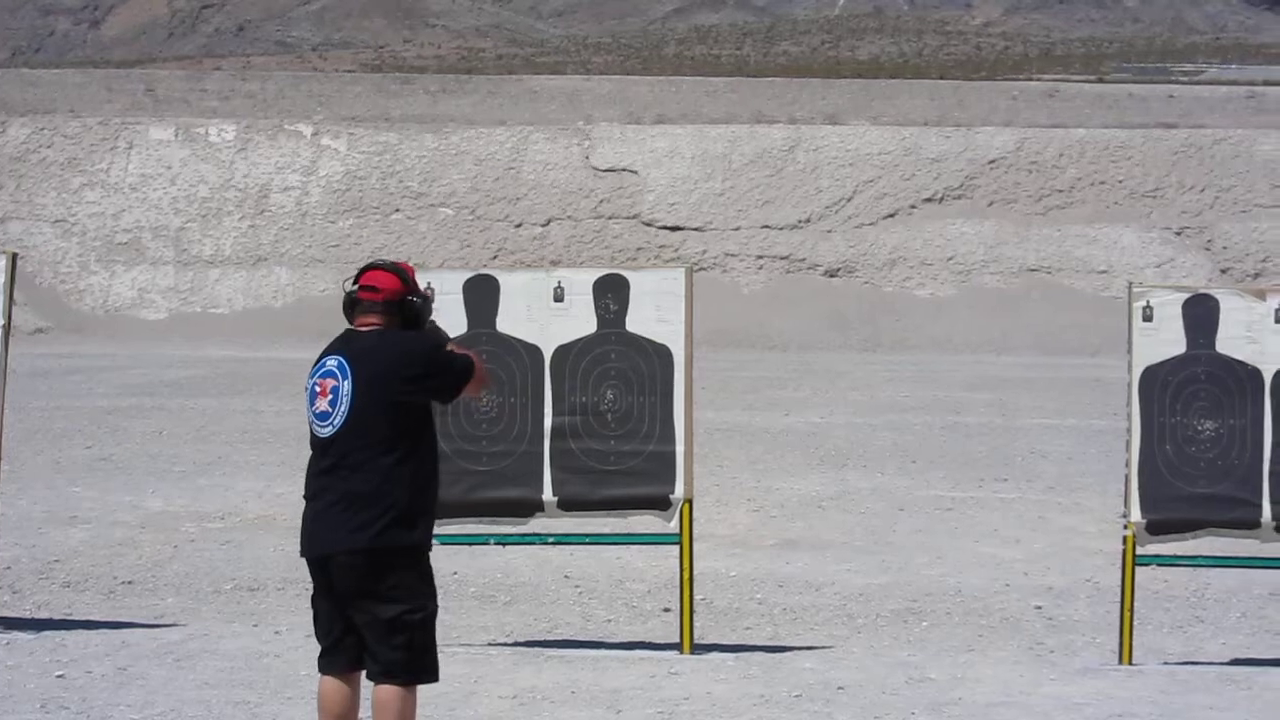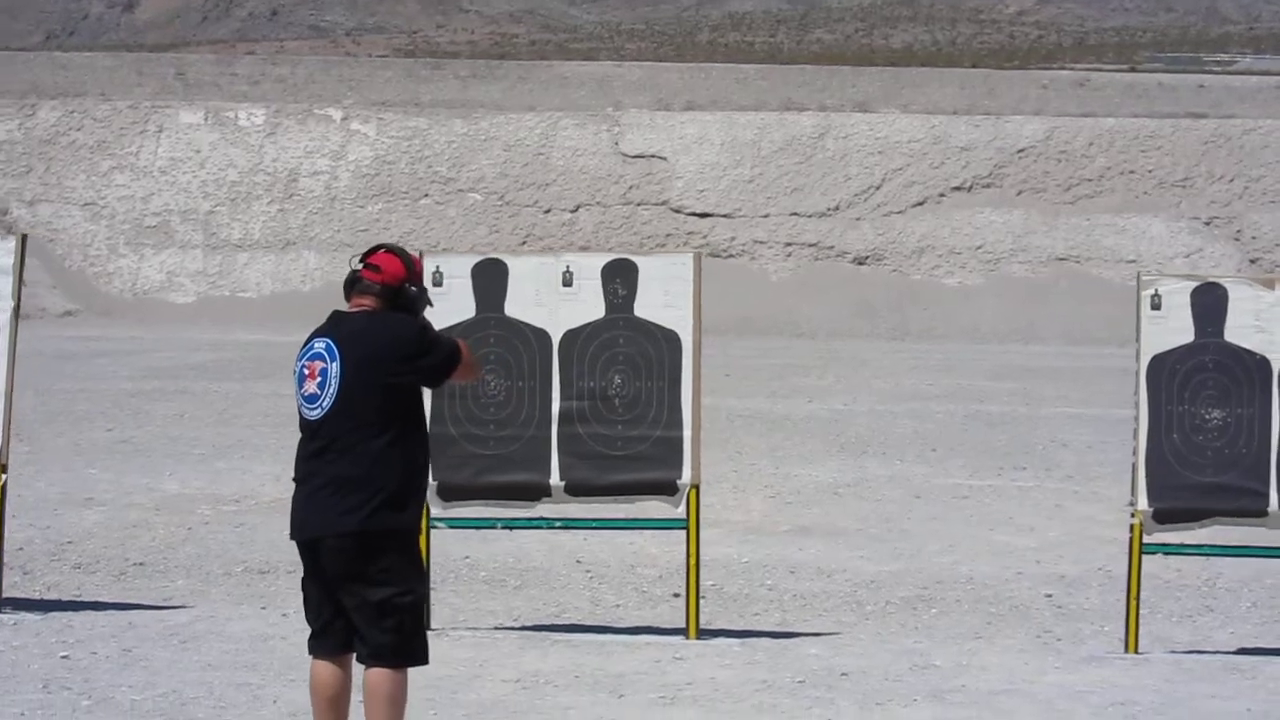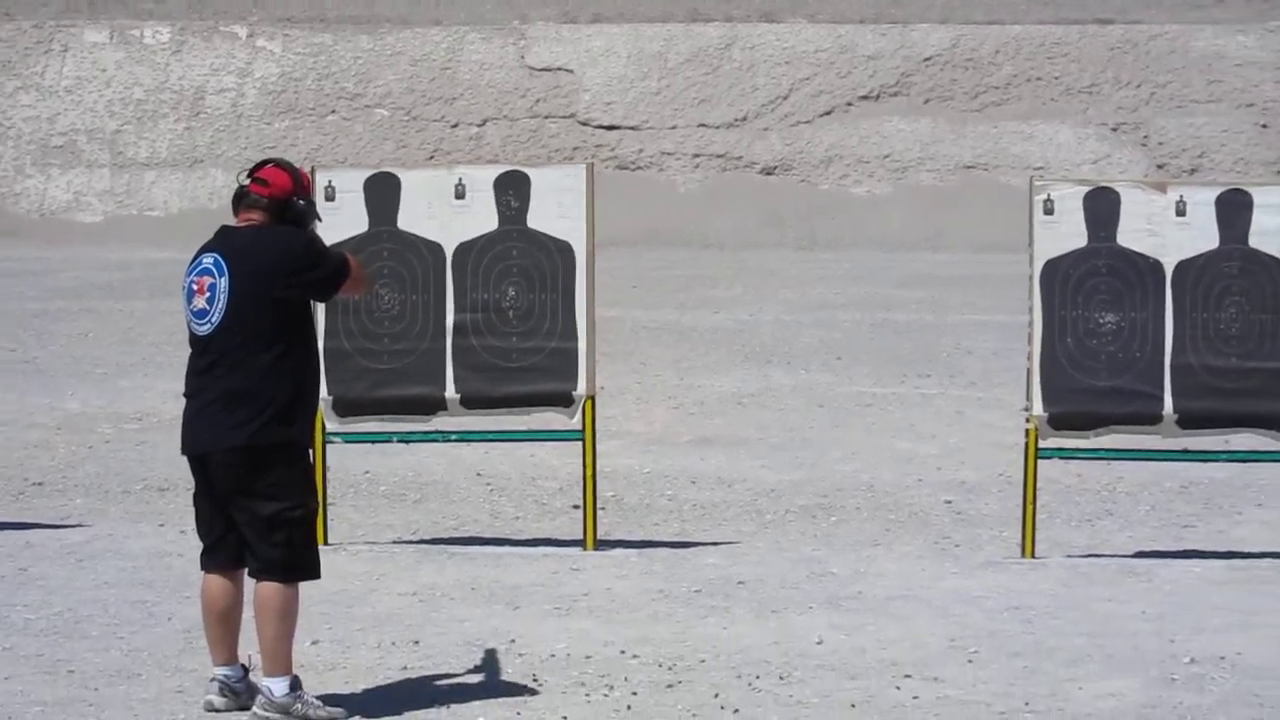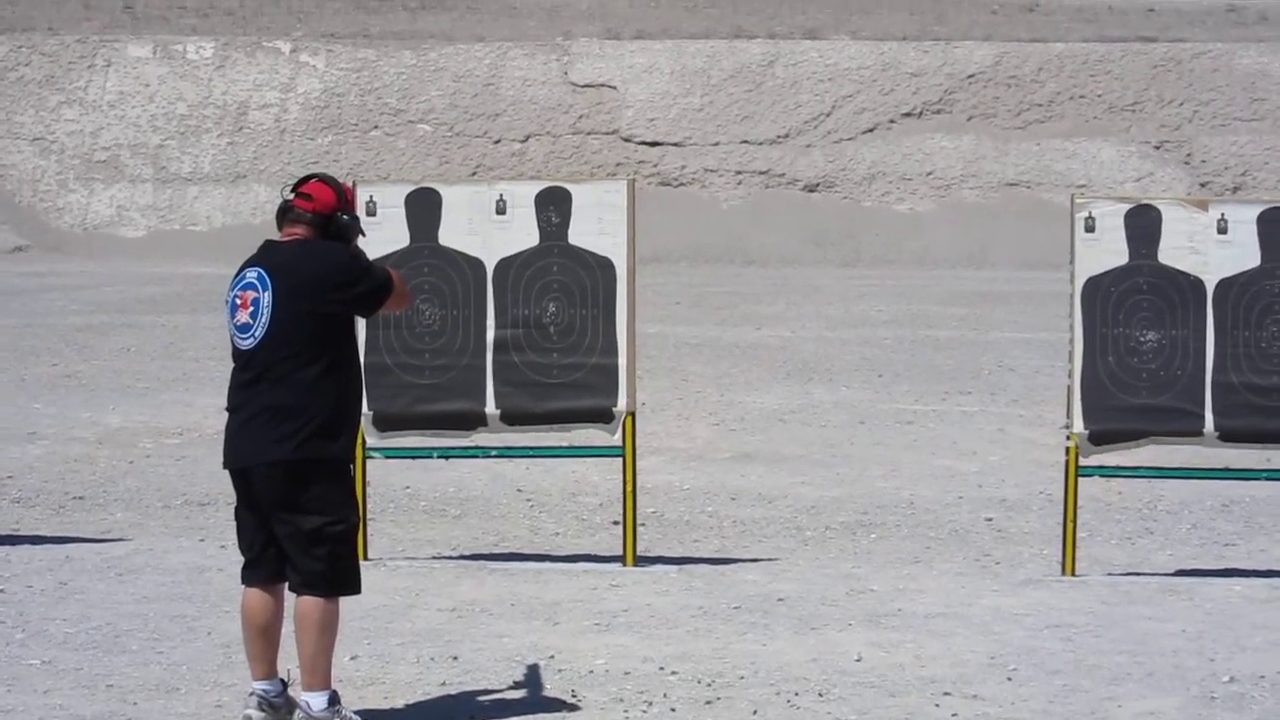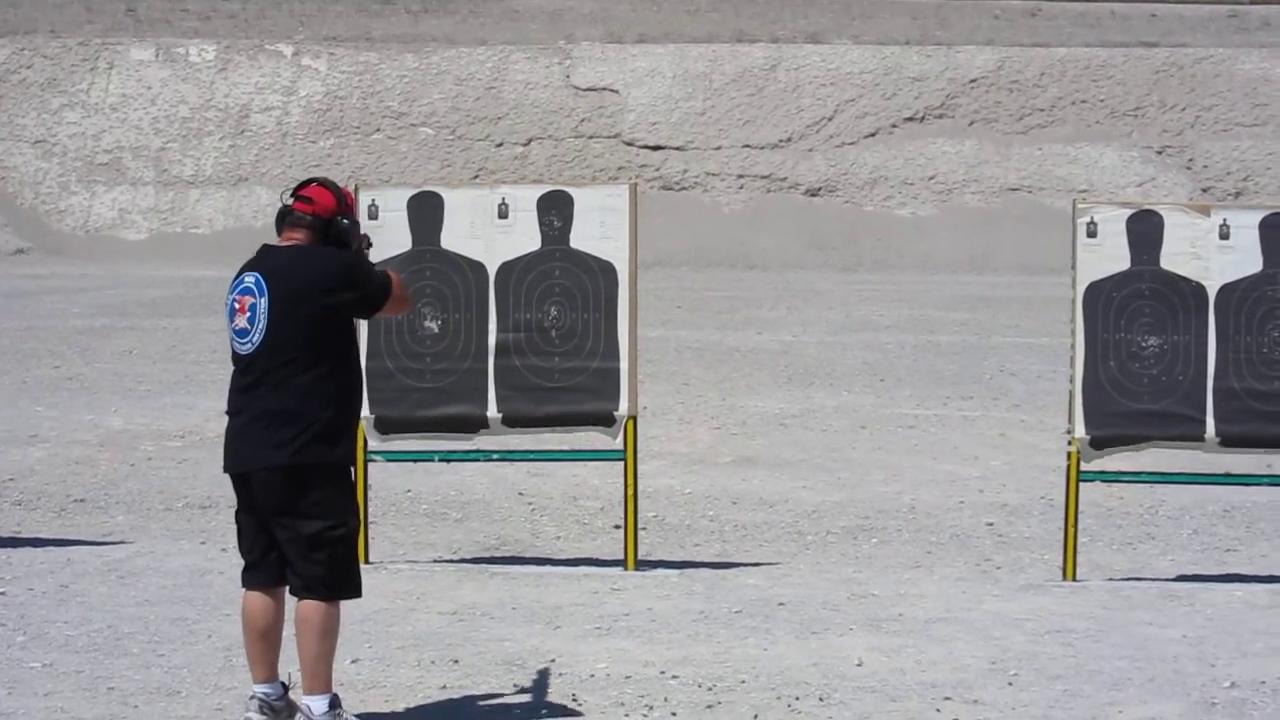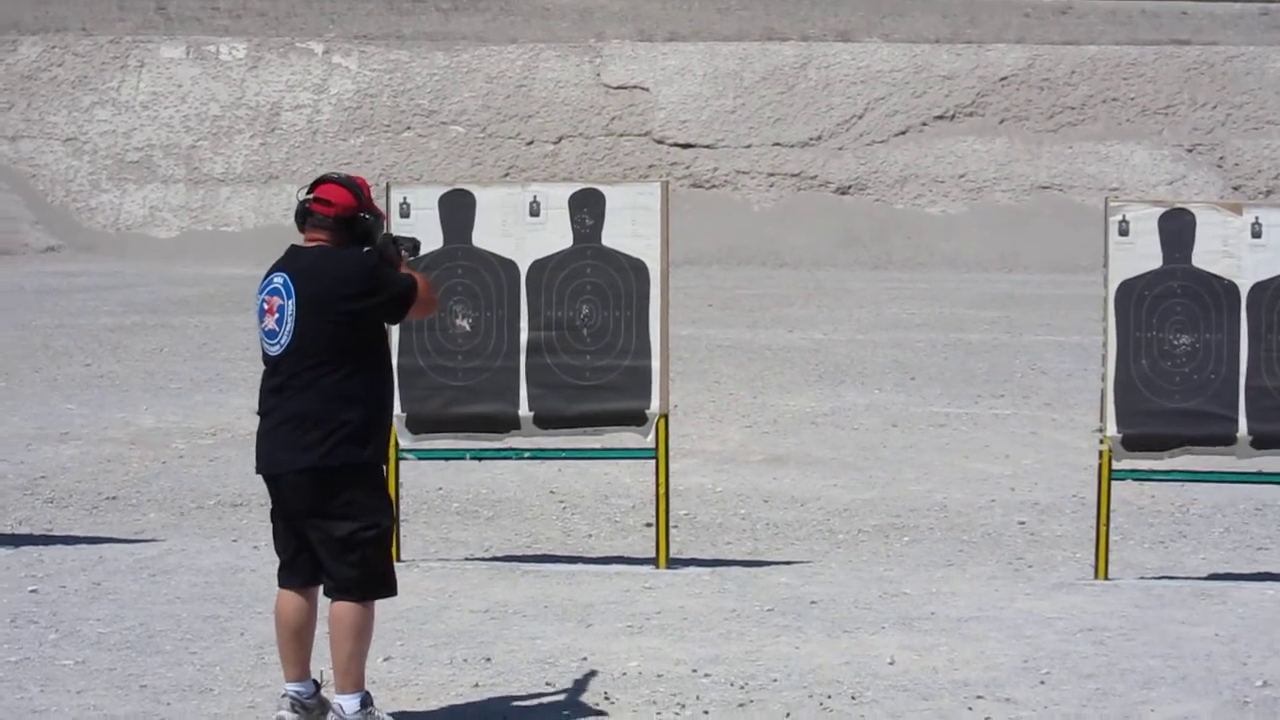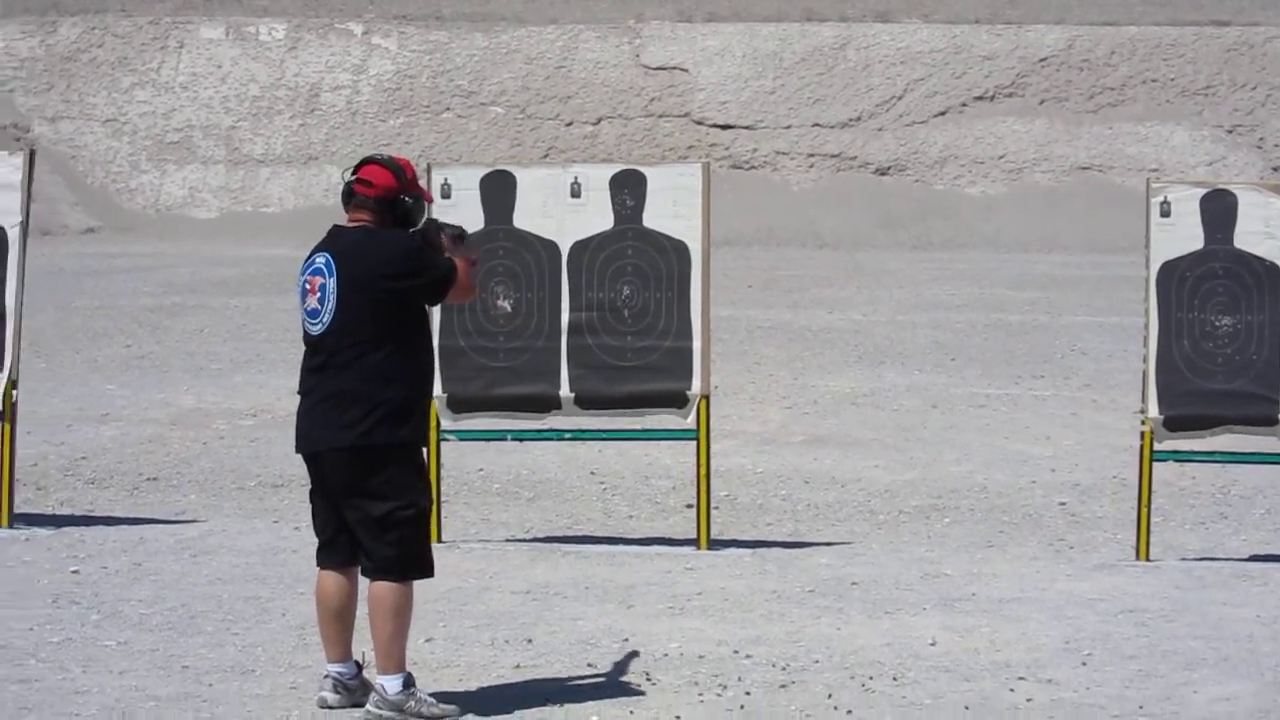
dt=0.7s
person 1, frame 1
left shoulder: (328, 358)
right shoulder: (409, 351)
right elbow: (477, 379)
right wrist: (438, 341)
left hip: (324, 539)
right hip: (382, 543)
left knee: (338, 664)
right knee: (396, 670)
person 1, frame 2
left shoulder: (317, 340)
right shoulder: (397, 334)
right elbow: (466, 367)
right wrist: (424, 330)
left hip: (314, 522)
right hip: (373, 526)
left knee: (329, 647)
right knee: (387, 653)
person 1, frame 3
left shoulder: (205, 255)
right shoulder: (285, 247)
right elbow: (355, 280)
right wrist: (312, 244)
left hip: (205, 434)
right hip: (262, 438)
left knee: (221, 560)
right knee: (277, 564)
person 1, frame 4
left shoulder: (249, 269)
right shoulder: (329, 262)
right elbow: (397, 296)
right wrist: (358, 261)
left hip: (247, 449)
right hip: (304, 452)
left knee: (262, 574)
right knee: (319, 578)
person 1, frame 5
left shoulder: (251, 272)
right shoulder: (327, 268)
right elbow: (397, 299)
right wrist: (362, 262)
left hip: (249, 450)
right hip: (304, 454)
left knee: (263, 577)
right knee: (320, 582)
person 1, frame 6
left shoulder: (279, 273)
right shoulder: (352, 270)
right elbow: (424, 302)
left wrist: (381, 266)
right wrist: (395, 263)
left hip: (282, 453)
right hip: (336, 456)
left knee: (297, 576)
right knee: (354, 582)
person 1, frame 7
left shoulder: (323, 252)
right shoulder: (394, 250)
right elbow: (462, 287)
left wrist: (430, 253)
right wrist: (444, 250)
left hip: (322, 431)
right hip: (374, 435)
left knee: (337, 557)
right knee: (392, 562)
